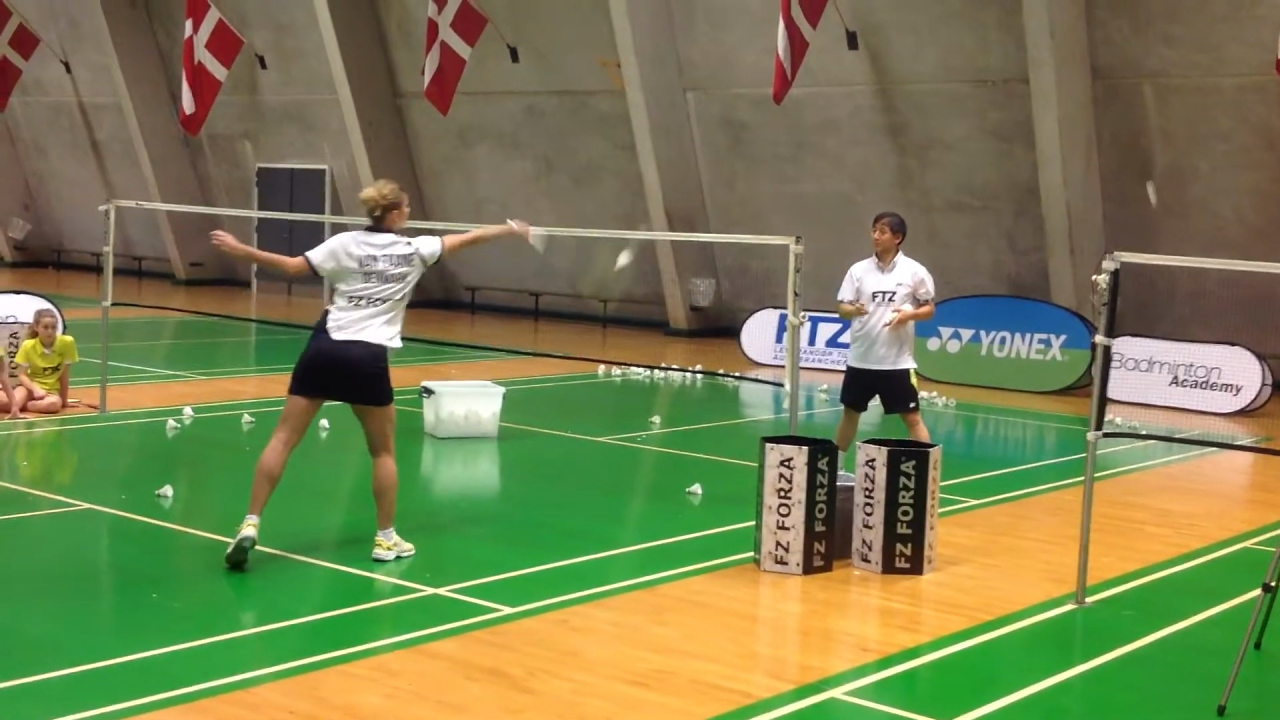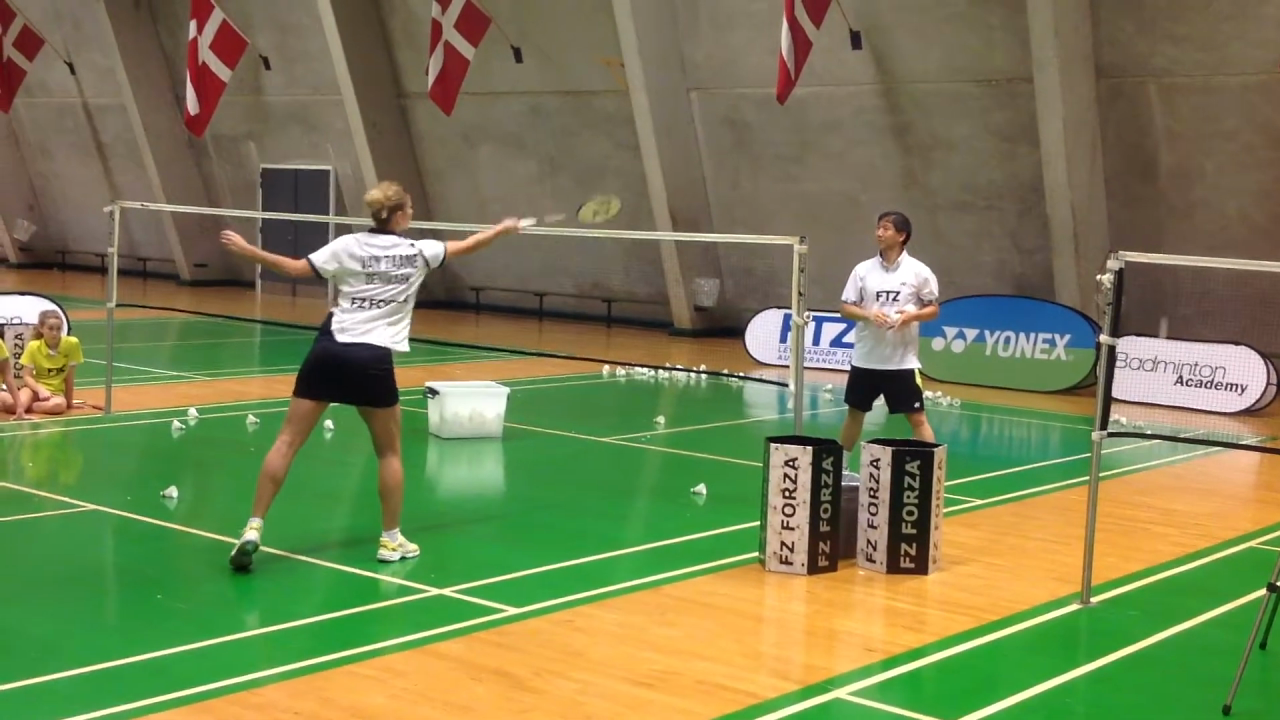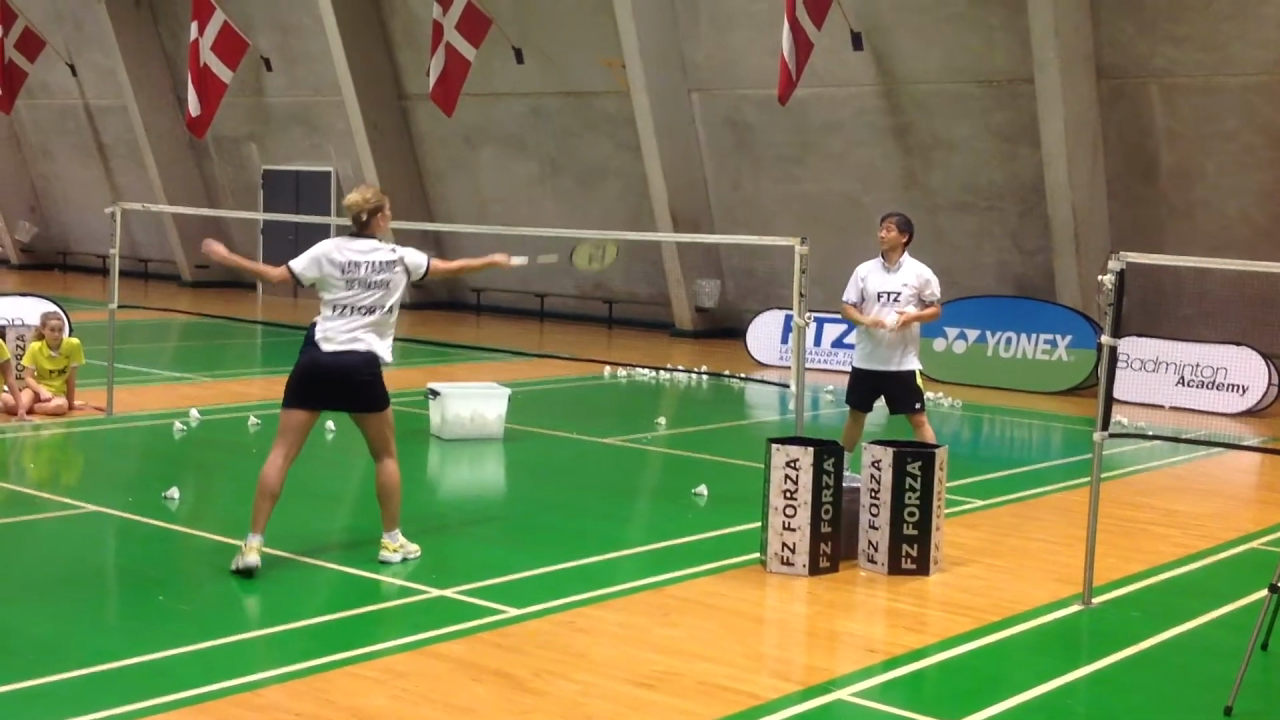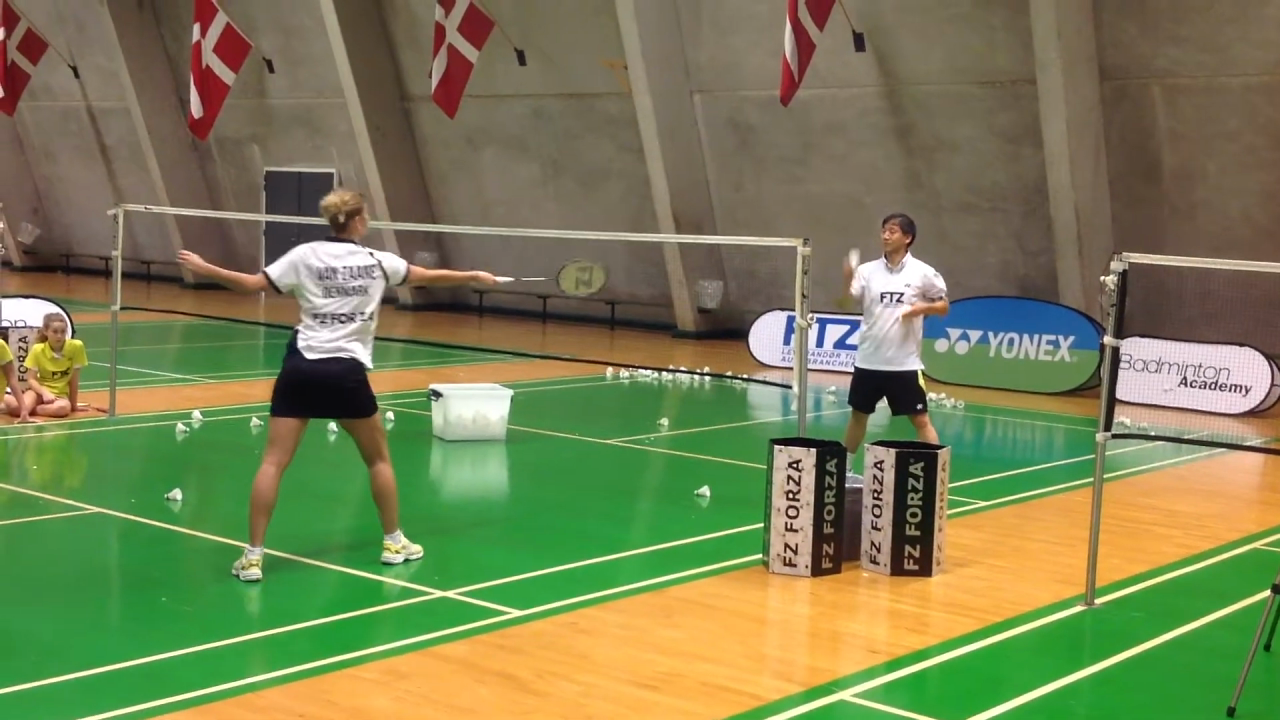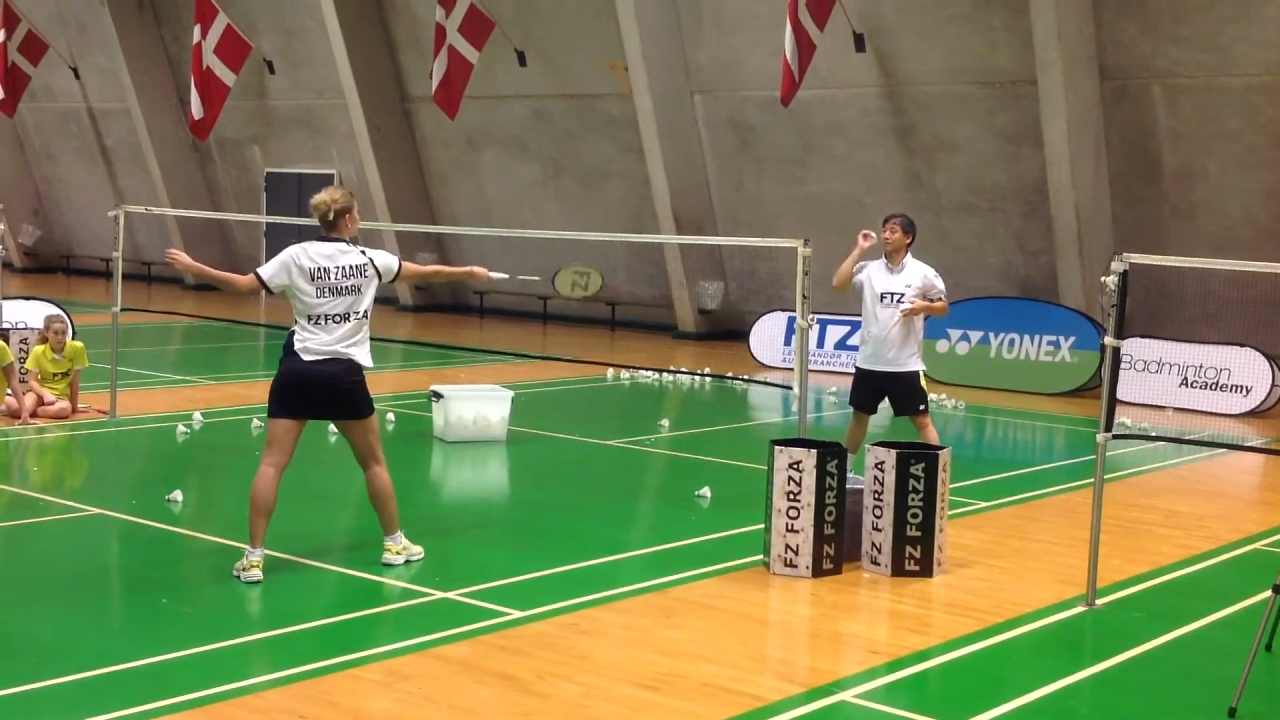
dt=0.2s
person 1, frame 1
left shoulder: (345, 243)
right shoulder: (415, 249)
left elbow: (292, 267)
right elbow: (464, 239)
left wrist: (241, 250)
right wrist: (506, 229)
left hip: (322, 350)
right hip: (368, 358)
left knee: (283, 438)
right knee: (383, 451)
left ankle: (250, 525)
right ankle: (386, 538)
person 1, frame 2
left shoulder: (348, 245)
right shoulder: (418, 252)
left elbow: (296, 269)
right elbow: (466, 245)
left wrist: (247, 250)
right wrist: (503, 228)
left hip: (328, 352)
right hip: (373, 361)
left knee: (287, 441)
right knee: (389, 452)
left ankle: (253, 528)
right ankle: (391, 539)
person 1, frame 3
left shoulder: (328, 250)
right shoulder: (399, 258)
left elbow: (276, 277)
right elbow: (452, 268)
left wrist: (229, 258)
right wrist: (492, 262)
left hip: (316, 361)
right hip: (361, 366)
left knee: (281, 453)
right knee: (385, 455)
left ankle: (252, 545)
right ankle: (392, 541)
person 1, frame 4
left shoulder: (305, 255)
right shoulder: (377, 262)
left elbow: (252, 284)
right elbow: (432, 276)
left wrist: (203, 267)
right wrist: (474, 275)
left hip: (301, 369)
right hip: (347, 373)
left knee: (273, 462)
right knee: (378, 458)
left ankle: (253, 555)
right ankle: (394, 542)
person 1, frame 5
left shoulder: (296, 256)
right shoulder: (370, 260)
left elbow: (243, 285)
right elbow: (426, 272)
left wrist: (192, 266)
right wrist: (469, 271)
left hip: (297, 371)
right hip: (344, 374)
left knee: (272, 463)
right knee: (374, 462)
left ankle: (253, 557)
right ankle: (394, 543)
person 2, frame 1
left shoulder: (915, 272)
right shoulder: (858, 269)
left elbow: (929, 308)
right elbow: (841, 308)
left wrist: (908, 314)
right wrist: (854, 309)
left hip: (898, 361)
right hip: (861, 359)
left knee: (912, 418)
right knee: (850, 413)
right ankle: (836, 466)
person 2, frame 2
left shoulder: (919, 272)
right shoulder: (862, 269)
left elbow: (933, 309)
right elbow: (846, 308)
left wrist: (911, 316)
right wrist: (869, 315)
left hip: (902, 362)
right hip: (865, 359)
left knee: (917, 418)
right knee: (855, 413)
right ankle: (840, 466)
person 2, frame 3
left shoulder: (920, 273)
right shoulder: (864, 270)
left elbow: (935, 310)
right elbow: (847, 308)
left wrist: (913, 316)
right wrist: (864, 319)
left hip: (903, 362)
right hip: (865, 361)
left knee: (918, 419)
right knee: (856, 414)
right ankle: (842, 467)
person 2, frame 4
left shoulder: (924, 273)
right shoulder: (867, 270)
left elbow: (944, 306)
left wrist: (924, 307)
right wrist: (847, 277)
left hip: (905, 363)
right hip: (868, 360)
left knee: (920, 420)
right knee: (858, 415)
person 2, frame 5
left shoulder: (924, 273)
right shoulder: (868, 269)
left elbow: (943, 307)
right elbow: (838, 284)
left wrist: (923, 306)
right wrist: (859, 250)
left hip: (906, 364)
right hip: (869, 362)
left knee: (922, 420)
right knee: (859, 416)
